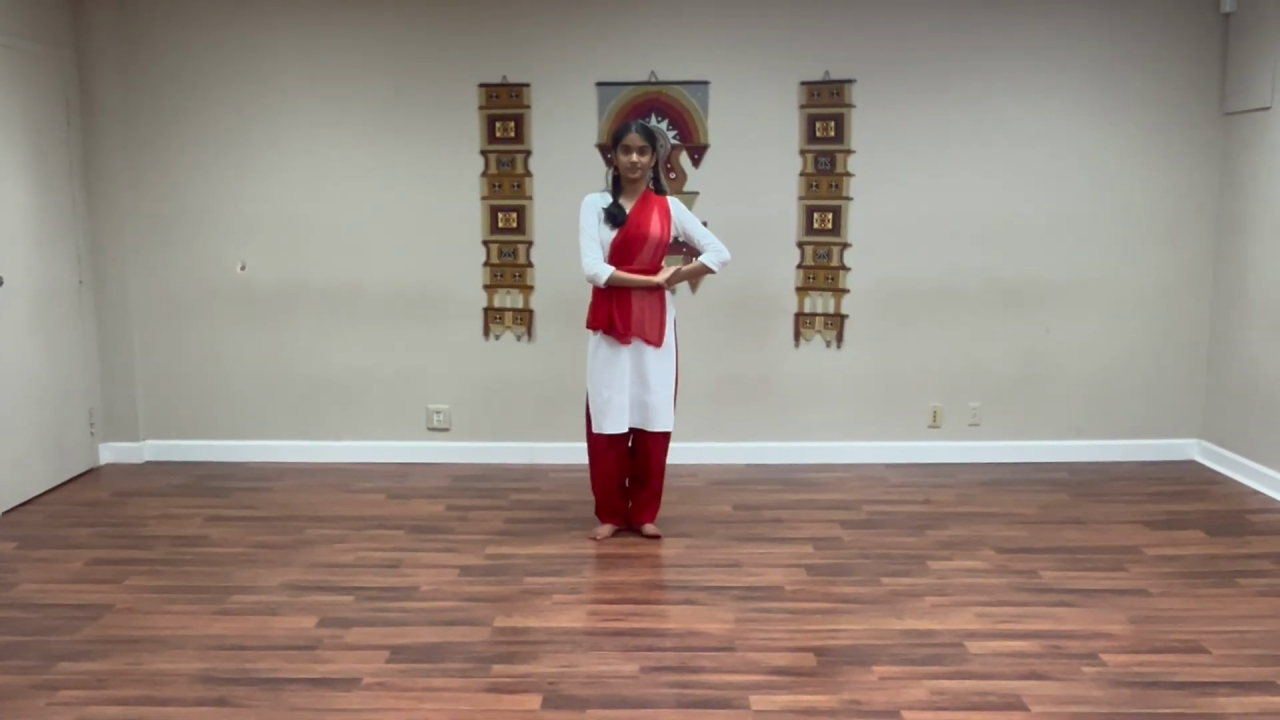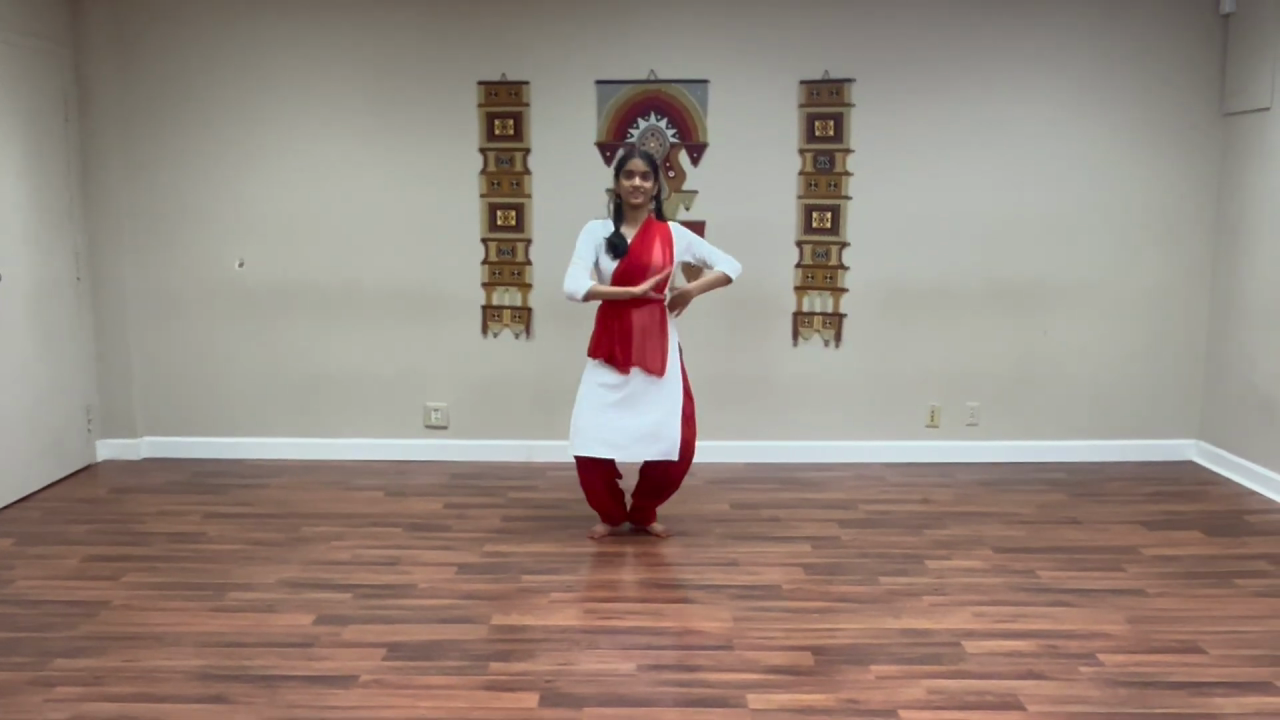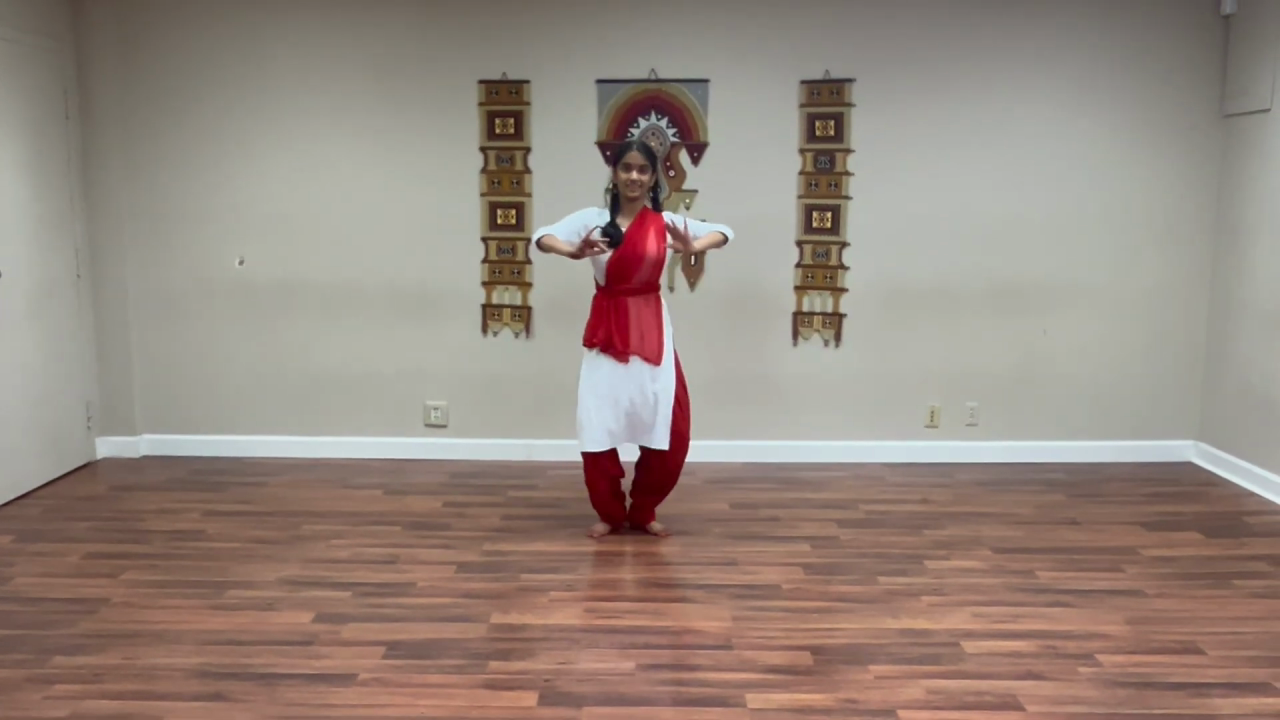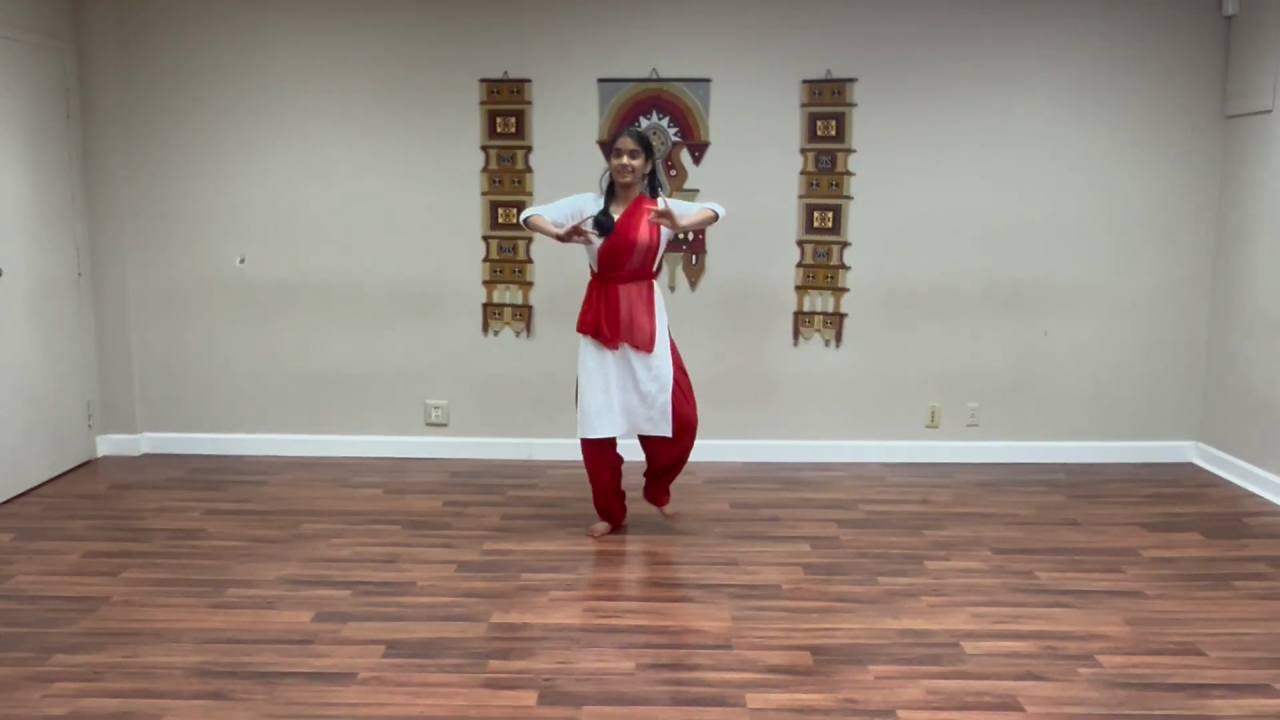
dt=0.4s
person 1, frame 1
left shoulder: (669, 207)
right shoulder: (595, 204)
left elbow: (719, 253)
right elbow: (592, 269)
left wrist: (672, 279)
right wrist: (652, 279)
left hip: (654, 321)
right hip: (609, 322)
left knee: (653, 419)
right knee: (607, 420)
left ankle: (644, 514)
right ankle: (610, 514)
person 1, frame 2
left shoulder: (673, 233)
right shoulder: (596, 231)
left elbow: (731, 267)
right elbow: (573, 286)
left wrist: (690, 291)
right wrist: (633, 292)
left hip: (658, 347)
right hip: (610, 348)
left knee: (677, 446)
right knee: (589, 443)
left ankle: (644, 512)
right ankle: (611, 513)
person 1, frame 3
left shoulder: (666, 223)
right shoulder: (592, 219)
left elbow: (723, 231)
right elbow: (542, 236)
left wrist: (694, 246)
right wrist: (574, 251)
left hip: (652, 332)
right hip: (606, 334)
left knee: (671, 434)
right knee: (597, 432)
left ankle: (643, 511)
right ankle: (610, 513)
person 1, frame 4
left shoulder: (660, 208)
right shoulder: (586, 205)
left elbow: (715, 210)
right elbow: (530, 216)
left wrist: (681, 225)
right wrist: (560, 234)
left hip: (647, 319)
right hip: (601, 319)
left knee: (677, 416)
right knee: (597, 421)
left ankle: (658, 489)
right ankle: (610, 512)
